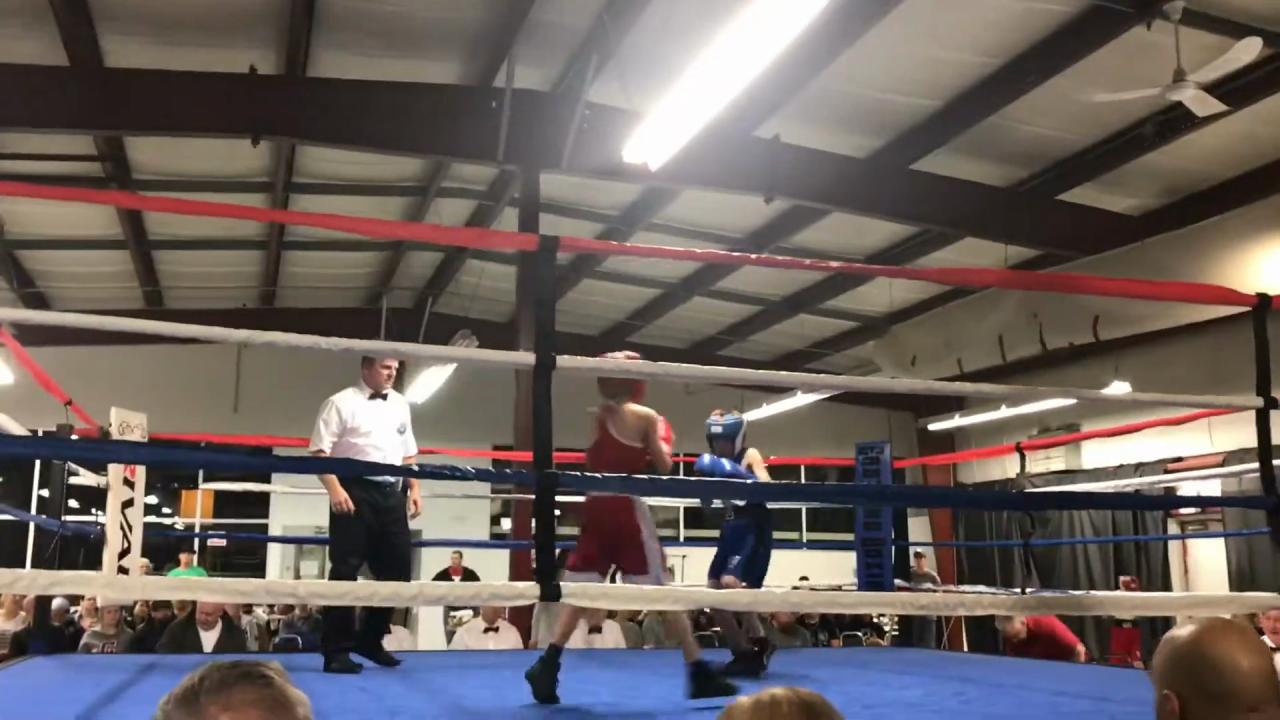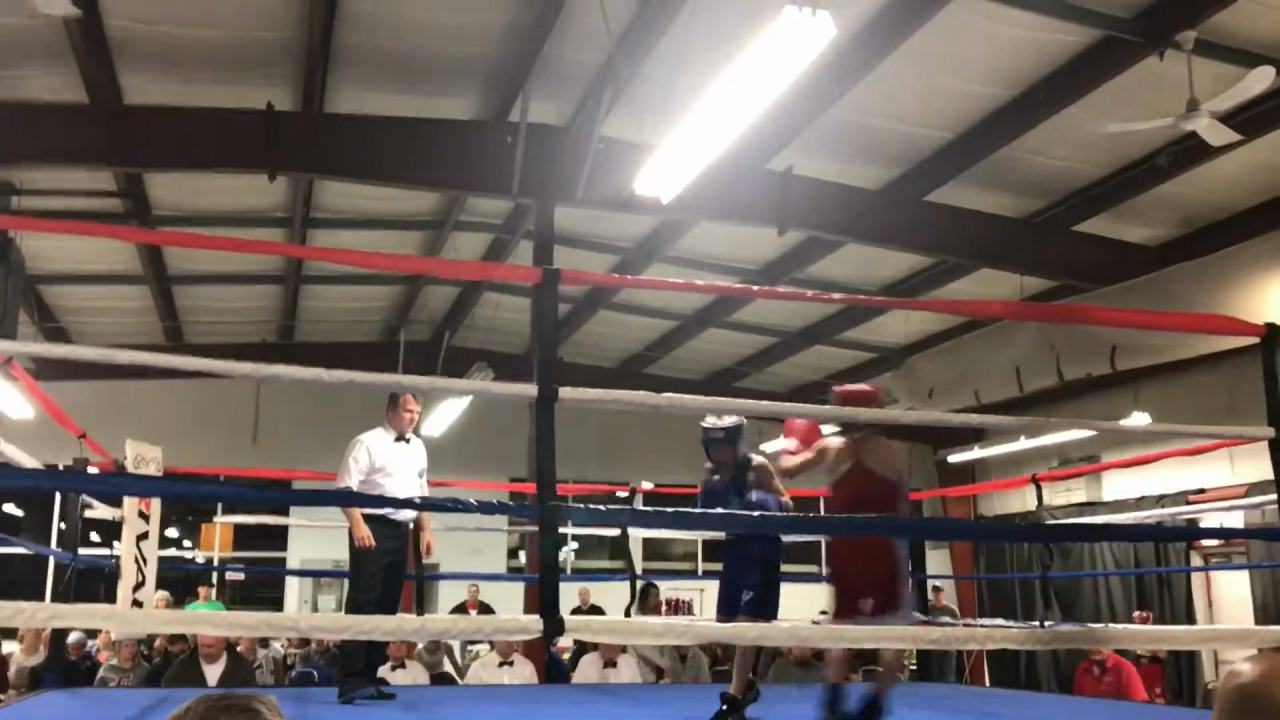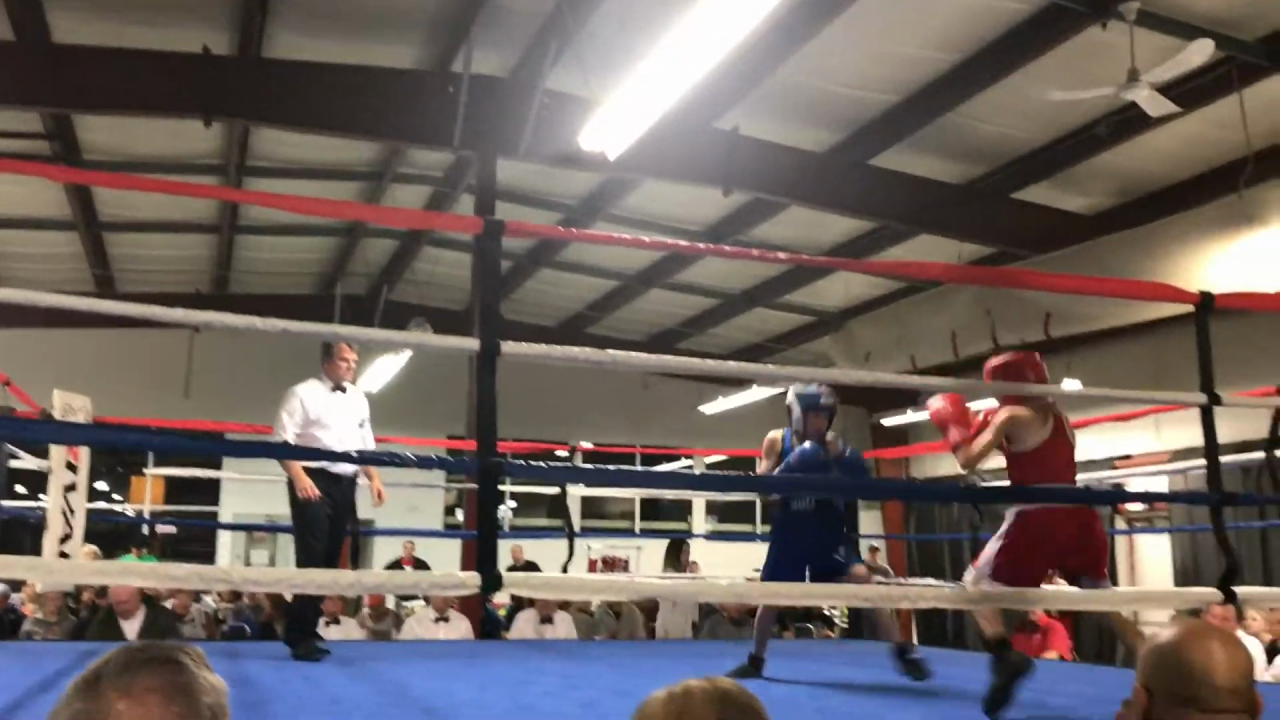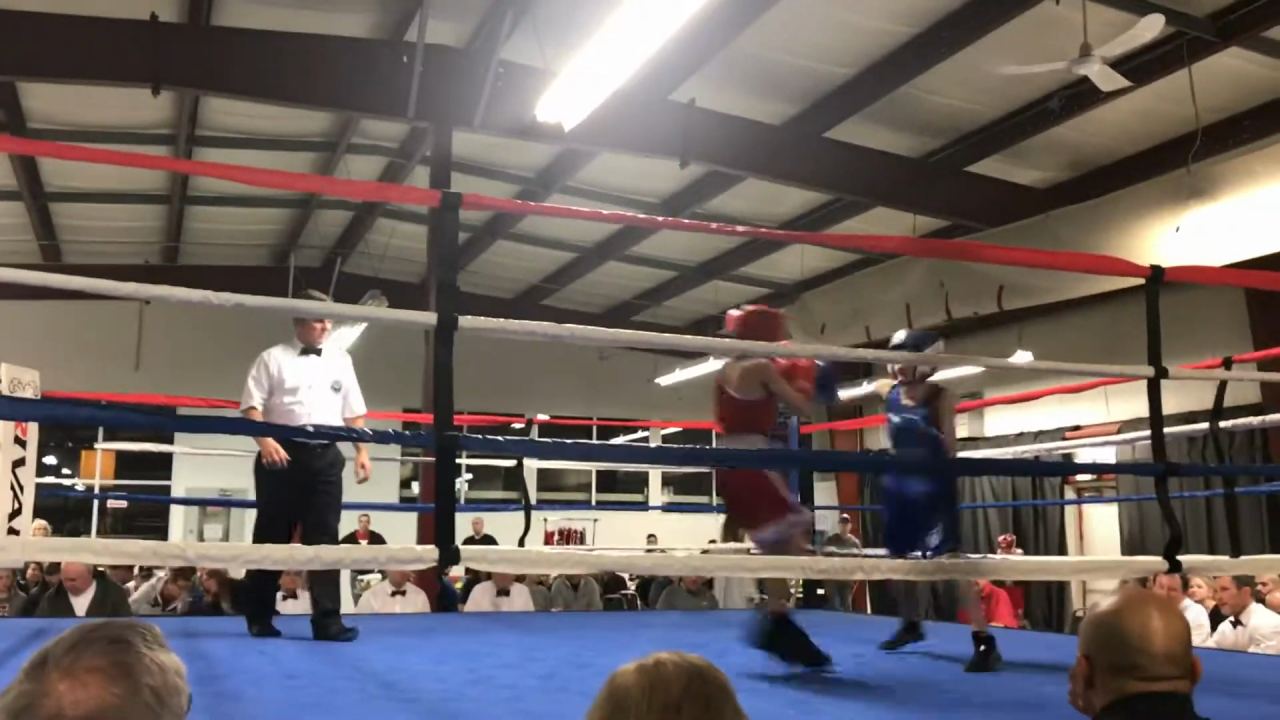
dt=0.7s
person 1, frame 1
left shoulder: (595, 418)
right shoulder: (645, 416)
right elbow: (664, 466)
right wrist: (663, 443)
left hip: (595, 507)
right hip: (628, 507)
left ankle: (548, 663)
right ankle: (699, 672)
person 1, frame 2
left shoulder: (831, 446)
right shoulder: (892, 452)
left elbow: (786, 469)
right elbow: (901, 509)
left wrist: (794, 445)
left hip: (843, 542)
right hip: (880, 543)
left knee: (844, 626)
person 1, frame 3
left shoulder: (1012, 417)
right shoulder: (1057, 417)
left elbow: (969, 459)
left wrist: (952, 428)
left hip: (1035, 518)
right hip: (1078, 517)
left knee: (977, 587)
left ankle: (1006, 659)
person 1, frame 4
left shoulder: (728, 370)
right shoulder: (759, 368)
right elbow: (804, 409)
right wrist: (803, 386)
left hip: (734, 464)
left knee: (780, 542)
right knee: (790, 533)
left ankle: (779, 623)
right ankle: (778, 626)
person 2, frame 1
left shoulder: (400, 404)
right shoulder: (342, 402)
left elbow: (407, 452)
right elbow: (319, 450)
left wrist: (413, 487)
right wrist: (334, 488)
left hip: (390, 493)
right hip: (354, 492)
left knee: (395, 567)
right knee: (345, 570)
left ankle: (369, 640)
right ankle: (336, 651)
person 2, frame 2
left shoulder: (418, 448)
right shoulder: (368, 442)
right elbow: (346, 487)
left wrist: (425, 530)
right wrist: (357, 524)
left hip: (400, 532)
right hip: (372, 529)
left knee: (387, 606)
right knee: (362, 600)
left ankle: (368, 678)
right ankle: (352, 679)
person 2, frame 3
left shoulder: (358, 399)
right shoulder: (303, 393)
left elbow: (364, 446)
right elbow: (283, 440)
left wrist: (373, 478)
right wrist: (299, 477)
left hip: (344, 485)
right hip: (313, 483)
left knee: (329, 562)
right knee: (313, 559)
left ankle: (300, 631)
right ankle: (303, 638)
person 2, frame 4
left shoulder: (341, 360)
right shoulder: (273, 359)
left elbow: (353, 412)
right elbow: (251, 406)
left wrist: (361, 451)
right wrist: (266, 442)
left hip: (325, 456)
right hip: (283, 455)
left knee: (324, 536)
right knee: (272, 536)
left ankle: (327, 621)
right ankle: (259, 617)
person 3, frame 1
left shoulder: (750, 456)
right shoulder: (714, 464)
left wrist: (742, 478)
left hip: (754, 529)
right hip: (730, 532)
left knee: (730, 583)
right knee: (716, 593)
left ankle: (760, 641)
right ankle: (744, 653)
person 3, frame 2
left shoulder: (757, 467)
right shoulder: (711, 473)
left elbow: (784, 501)
right elbow: (707, 511)
left wrist: (775, 509)
right wrist: (708, 499)
left hip: (761, 549)
right hip: (734, 550)
left knee: (746, 622)
right knee: (726, 622)
right ankle: (746, 684)
person 3, frame 3
left shoulder: (830, 442)
right shoulder: (776, 440)
left wrist: (850, 472)
right wrist: (787, 470)
left hip: (826, 525)
right hip: (789, 527)
left knee: (860, 577)
left ankle: (902, 650)
right ankle: (755, 660)
person 3, frame 4
left shoulder: (938, 395)
right shoulder: (888, 391)
left elbow: (948, 450)
left wrist: (928, 434)
left hip: (932, 483)
right hip: (898, 481)
left knee: (943, 560)
right knee: (899, 558)
left ankle: (983, 640)
right ankle: (911, 624)
